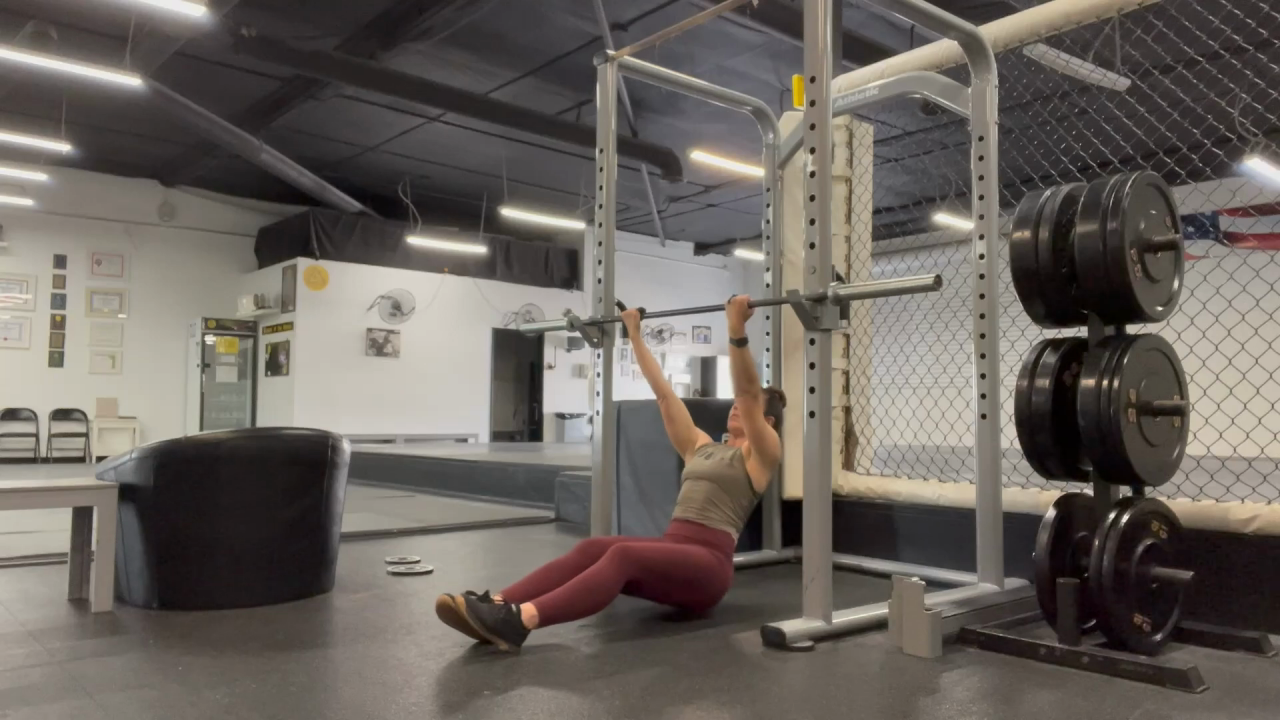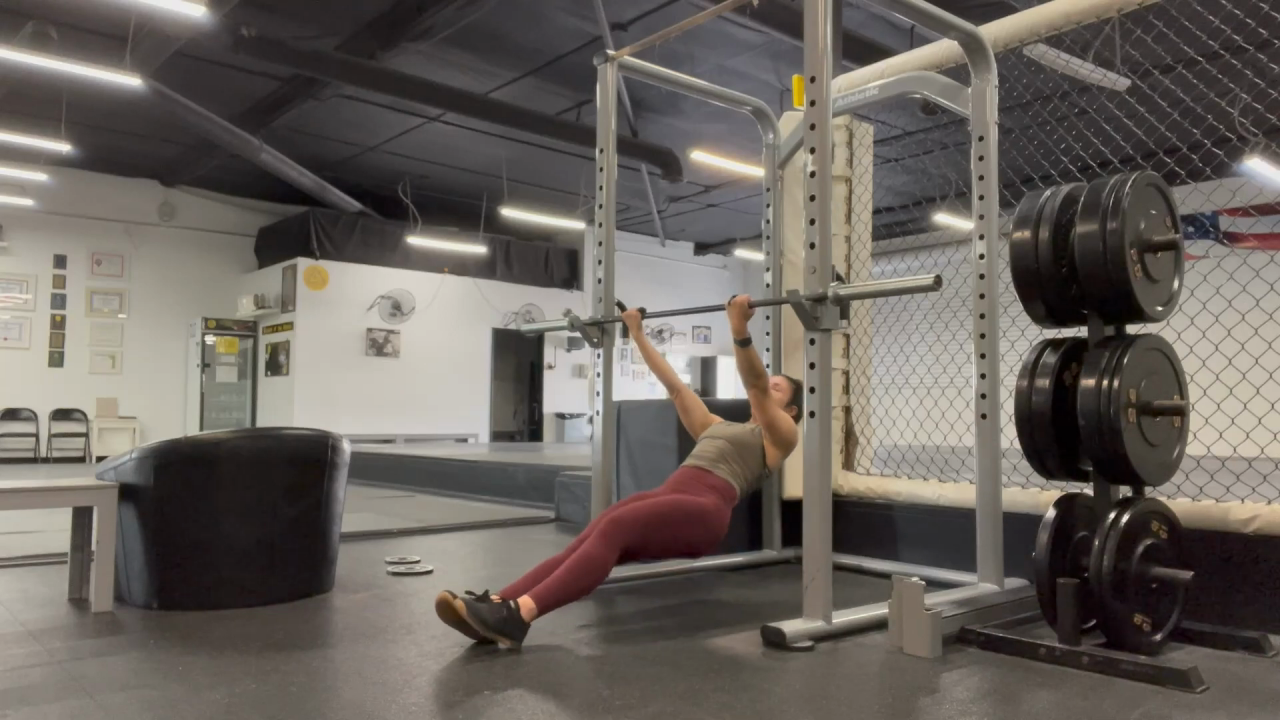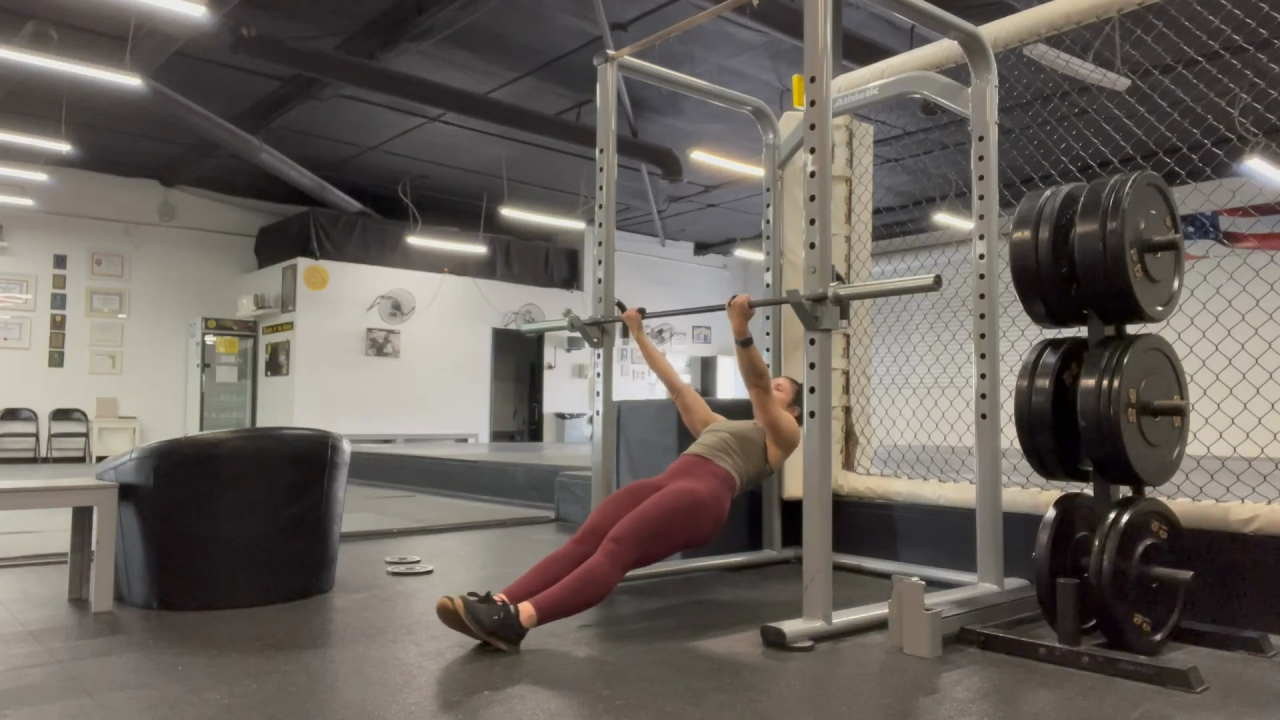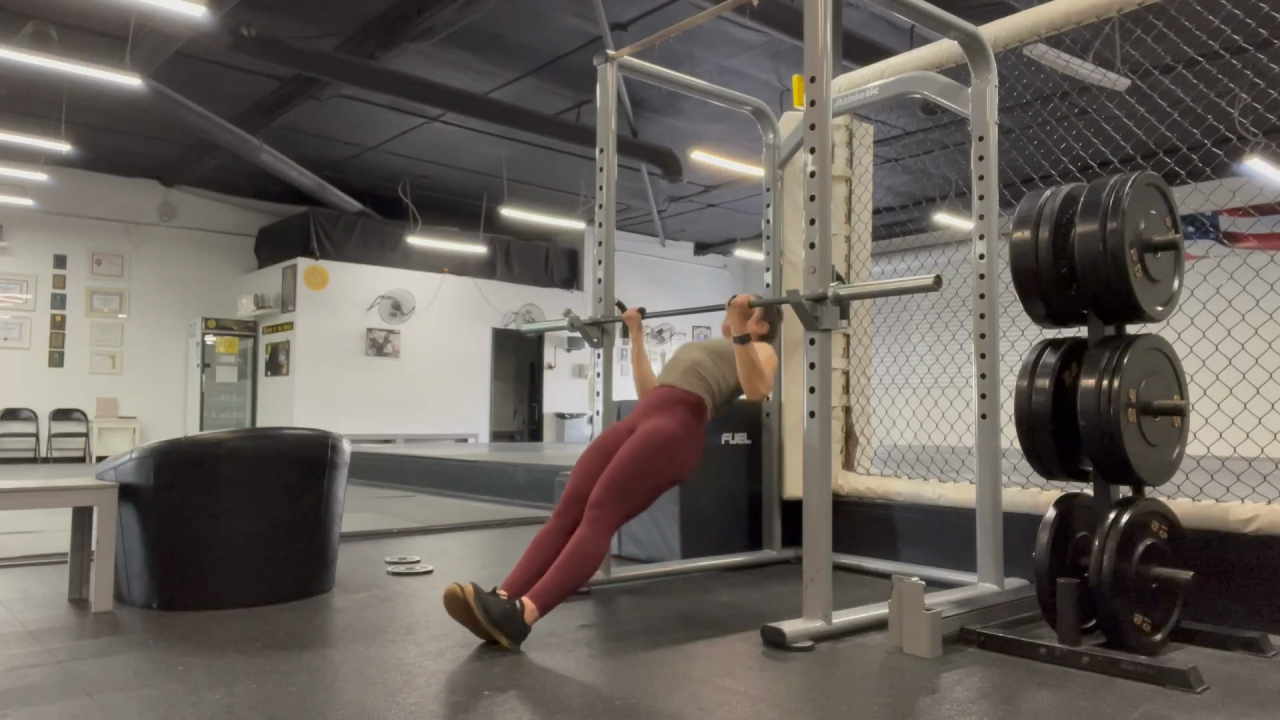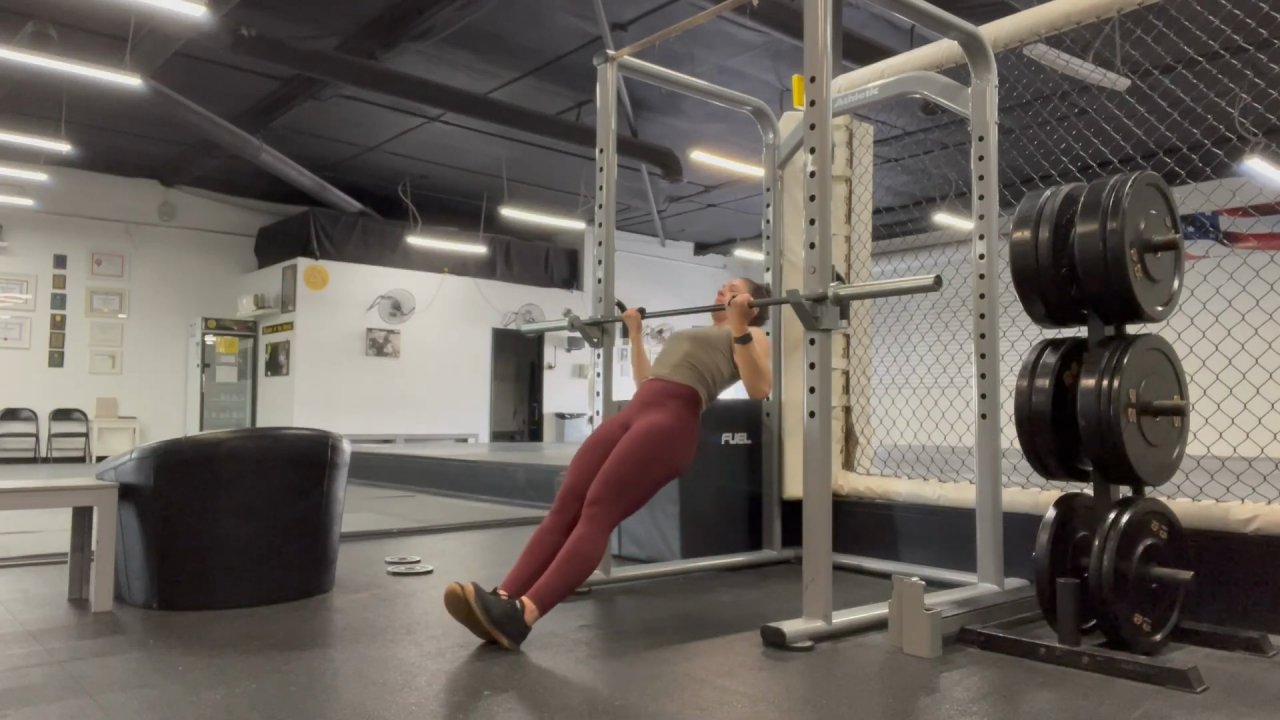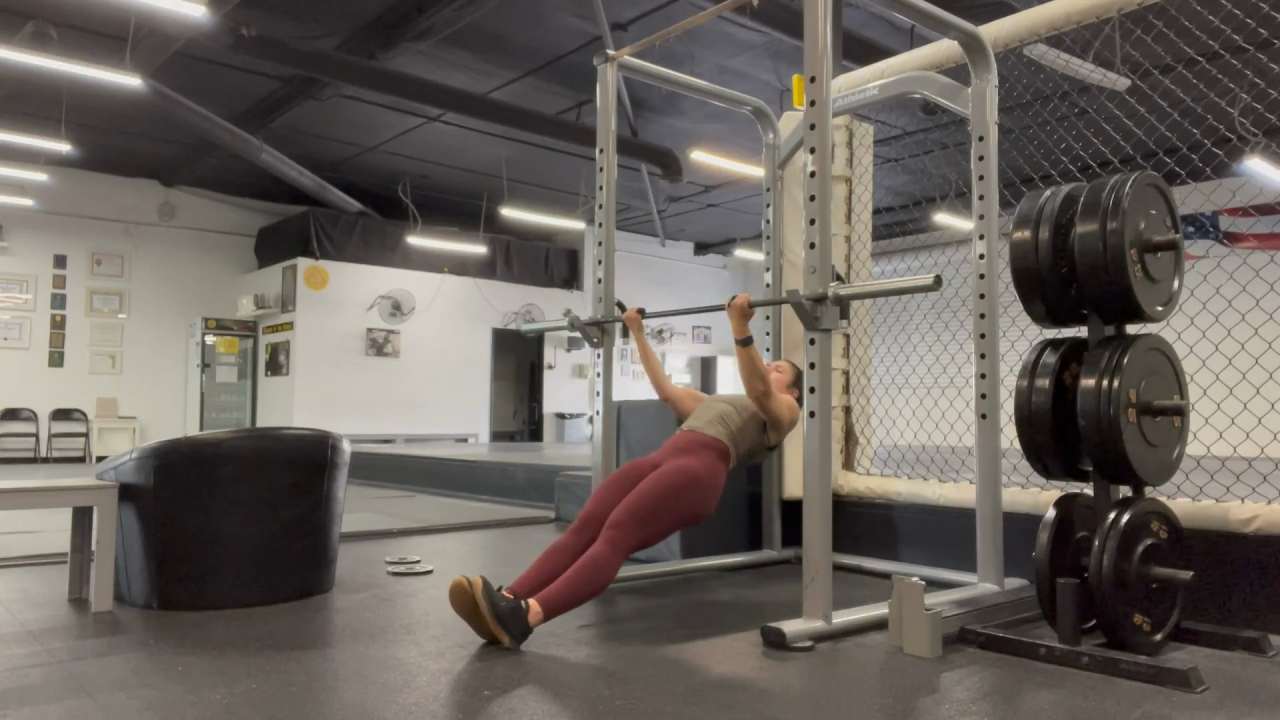
dt=0.5s
person 1, frame 1
left shoulder: (760, 456)
right shoulder: (701, 447)
left elbow: (750, 393)
right elbow: (664, 393)
left wrist: (737, 331)
right wrist: (635, 334)
left hip: (708, 564)
right hip: (672, 549)
left knee: (624, 557)
right knee: (590, 550)
left ankle: (518, 622)
right ankle: (496, 608)
person 1, frame 2
left shoulder: (781, 435)
right shoulder: (718, 427)
left elbow: (756, 385)
right elbow: (676, 388)
left wrist: (740, 330)
right wrist: (638, 335)
left hip: (704, 507)
right hip: (668, 494)
left knee: (611, 533)
right knee: (583, 545)
left ankle: (515, 616)
right ankle: (495, 604)
person 1, frame 3
left shoulder: (784, 434)
right shoulder: (719, 425)
left elbow: (758, 386)
right elbow: (677, 388)
left wrist: (741, 330)
right wrist: (639, 334)
left hip: (704, 493)
right hip: (667, 481)
left knee: (616, 549)
right knee: (584, 542)
left ankle: (517, 621)
right ankle: (498, 605)
person 1, frame 4
left shoulder: (760, 350)
right shoulder: (705, 348)
left elbow: (756, 391)
right elbow: (646, 390)
left wrist: (742, 331)
right wrist: (636, 334)
left hip: (677, 427)
right hip: (638, 419)
left knee: (598, 515)
right knee: (567, 513)
left ankle: (521, 616)
right ankle: (502, 601)
person 1, frame 5
left shoulder: (748, 335)
right shoulder: (696, 339)
left elbow: (760, 389)
left wrist: (740, 328)
right wrist: (636, 333)
left hip: (672, 420)
right hip: (633, 411)
left knee: (597, 513)
right knee: (565, 510)
left ankle: (520, 616)
right ankle: (502, 601)
person 1, frame 6
left shoulder: (783, 413)
right shoulder: (717, 402)
left elbow: (758, 390)
right elbow: (666, 390)
left wrist: (741, 330)
right wrist: (638, 334)
left hip: (701, 469)
right hip: (661, 457)
left knee: (615, 535)
right knee: (582, 530)
left ankle: (524, 617)
right ankle: (507, 601)
